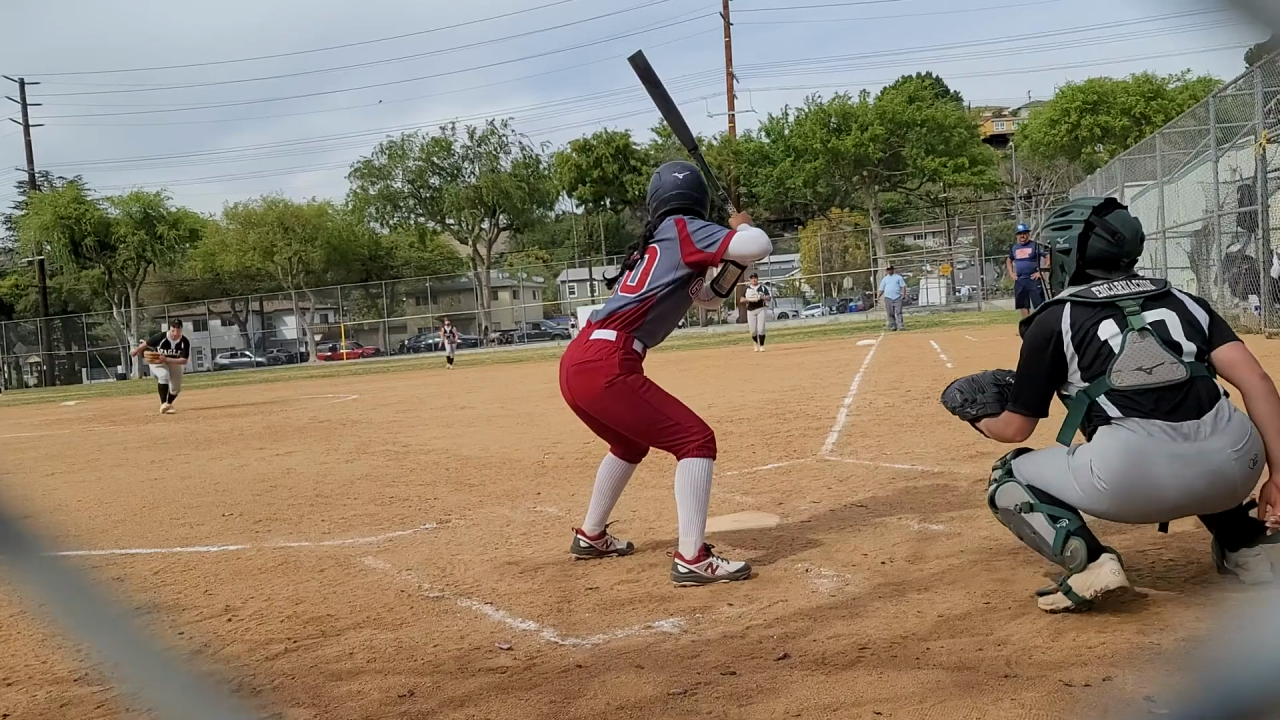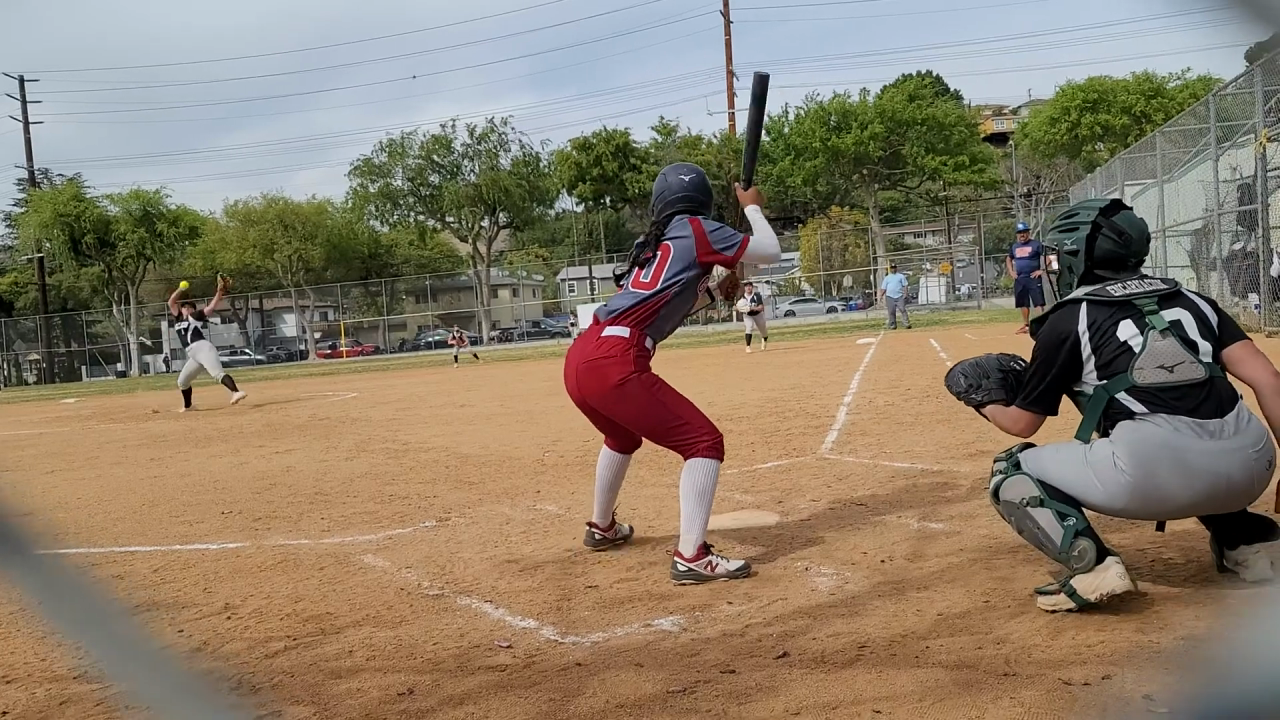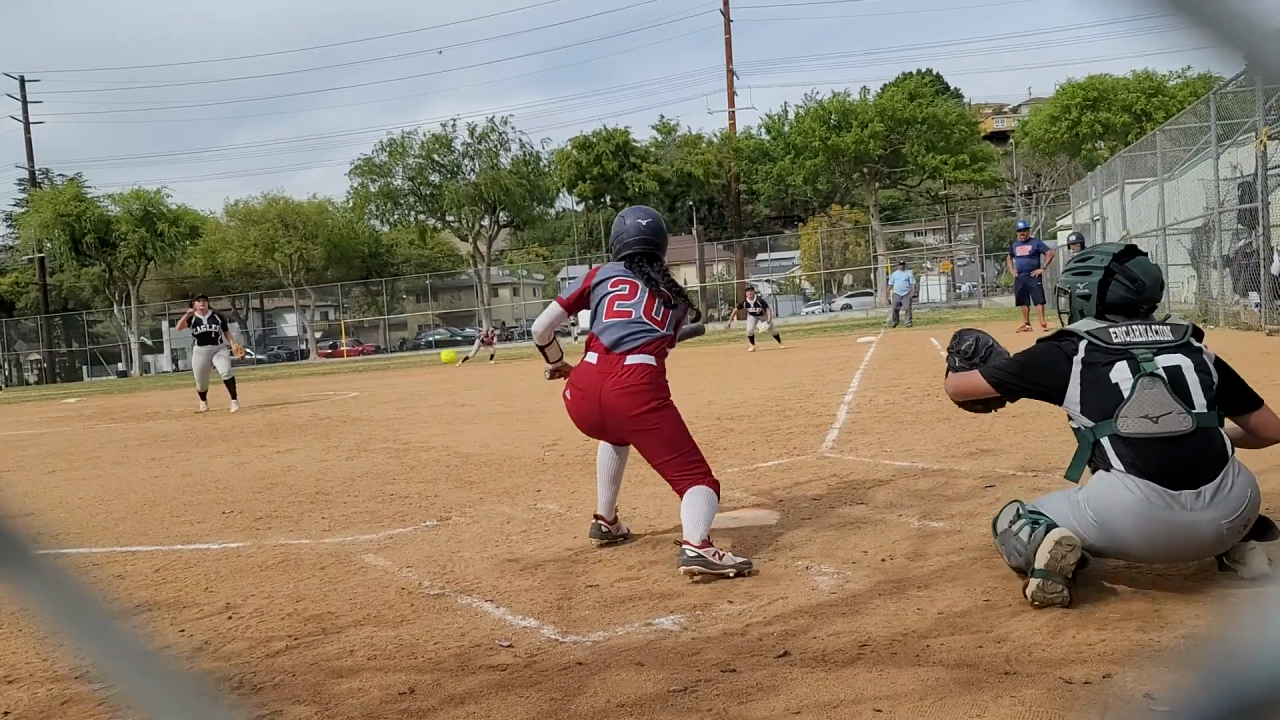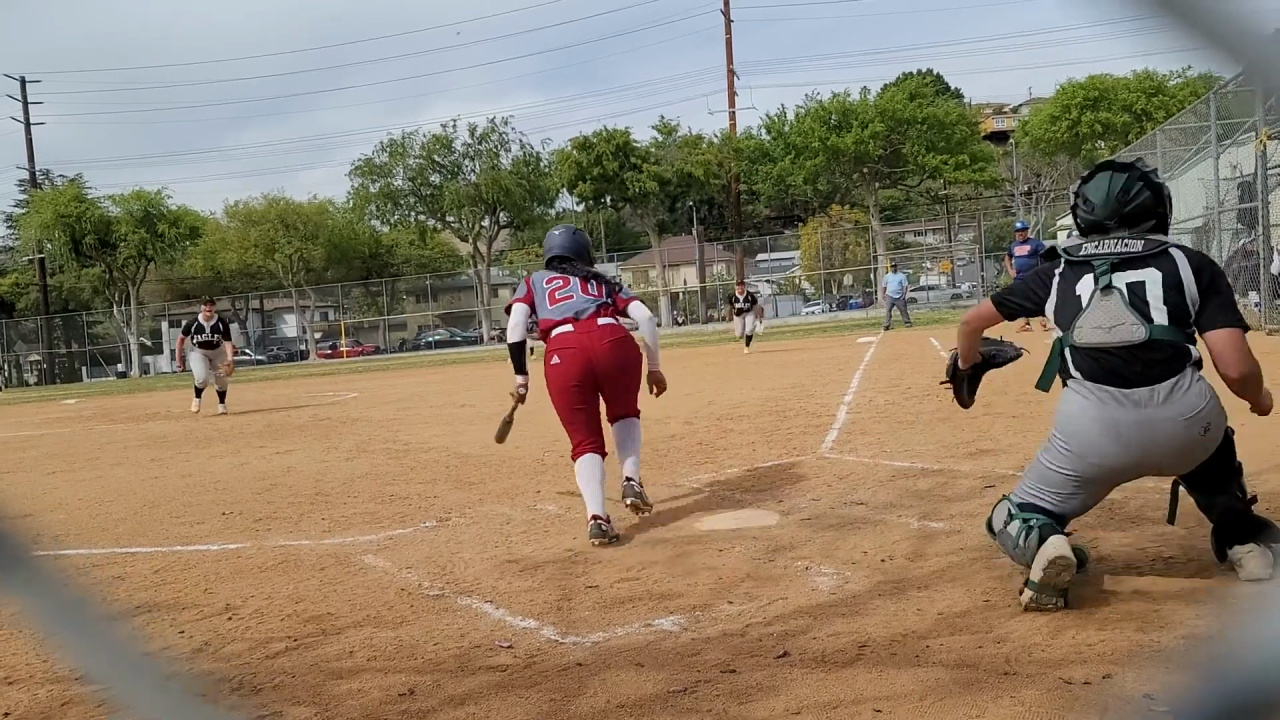
dt=0.5s
person 1, frame 1
left shoulder: (1055, 319)
right shoulder: (1180, 300)
left elbow: (1016, 428)
left wrist: (979, 420)
left hip: (1135, 472)
right hip: (1232, 462)
left knee: (1010, 480)
left ankle: (1088, 563)
right ankle: (1246, 543)
person 1, frame 2
left shoulder: (1068, 320)
right shoulder: (1190, 299)
left elbow: (1022, 422)
left wrist: (983, 403)
left hip: (1151, 468)
right hip: (1247, 463)
left knee: (1012, 472)
left ankle: (1091, 563)
right ankle: (1247, 540)
person 1, frame 3
left shoulder: (1067, 352)
right shoulder: (1193, 349)
left elbow: (966, 387)
left wrist: (953, 379)
left hip: (1138, 522)
right hip: (1227, 516)
left knee: (1013, 524)
left ankle: (1046, 543)
right ankle: (1246, 541)
person 1, frame 4
left shoulder: (1060, 269)
right shoulder: (1190, 262)
left elbow: (974, 320)
right elbow: (1235, 366)
left wrist: (965, 362)
left hip: (1092, 422)
right hip: (1181, 417)
left knee: (1011, 518)
right knee: (1206, 427)
left ankle: (1042, 546)
right ankle: (1243, 541)
person 2, frame 1
left shoulder: (656, 244)
right shoulder: (685, 231)
left elbow: (709, 299)
right elbow: (760, 246)
left wrist: (734, 260)
right wrist: (741, 227)
left hip: (578, 362)
right hip: (605, 366)
left knee: (631, 442)
right knee: (695, 441)
left ankle: (590, 536)
right ankle: (691, 558)
person 2, frame 2
left shoulder: (650, 241)
right shoulder: (696, 230)
right elbow: (770, 251)
left wrist: (714, 288)
right wrist: (752, 206)
left hip: (581, 359)
right hip: (614, 364)
left knee: (624, 435)
right knee: (703, 441)
left ankle: (601, 526)
right ankle: (691, 556)
person 2, frame 3
left shoulder: (598, 275)
right shoulder: (674, 295)
left elbow: (542, 327)
left wrist: (554, 359)
left hip: (583, 389)
right hip: (639, 387)
left knee: (614, 434)
right knee: (695, 477)
left ankle: (605, 520)
right ankle: (697, 547)
person 2, frame 4
left shoulder: (533, 281)
right shoulder: (603, 280)
left elbow: (516, 324)
right elbow: (645, 316)
left wrist: (520, 374)
right wrist: (654, 366)
left hip: (564, 350)
right hip: (612, 341)
left knee: (586, 444)
right knee: (625, 413)
